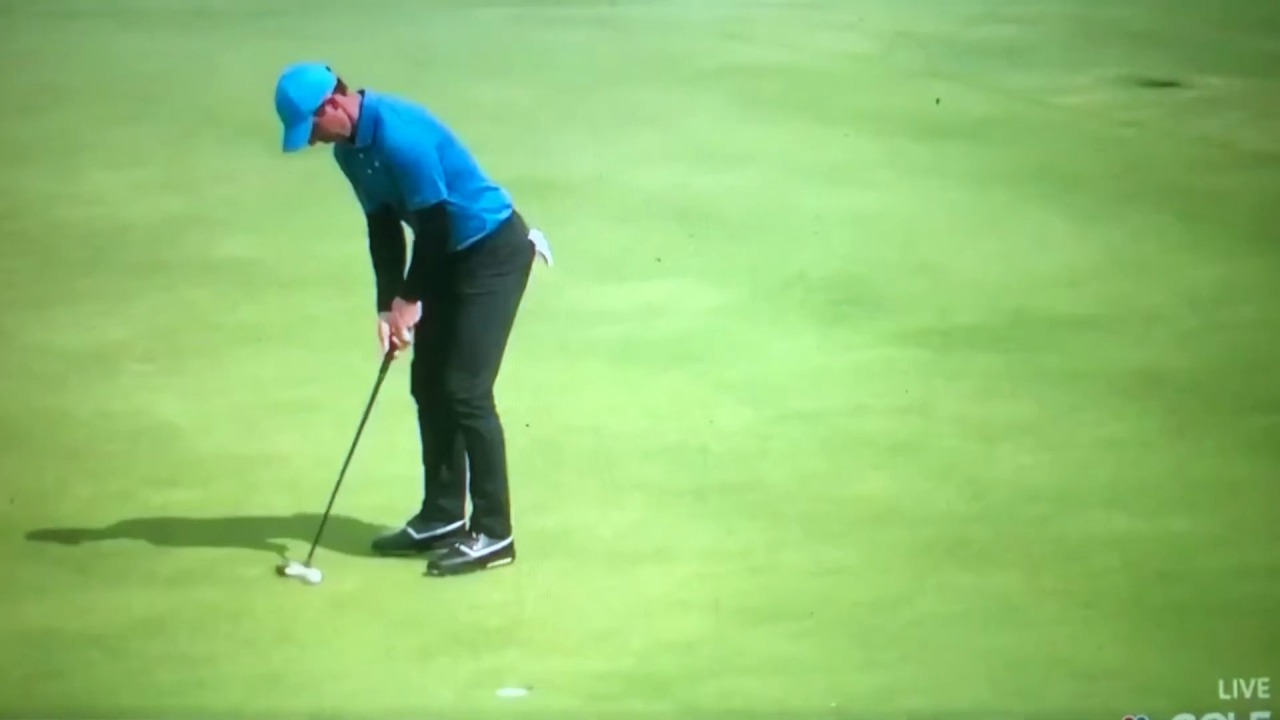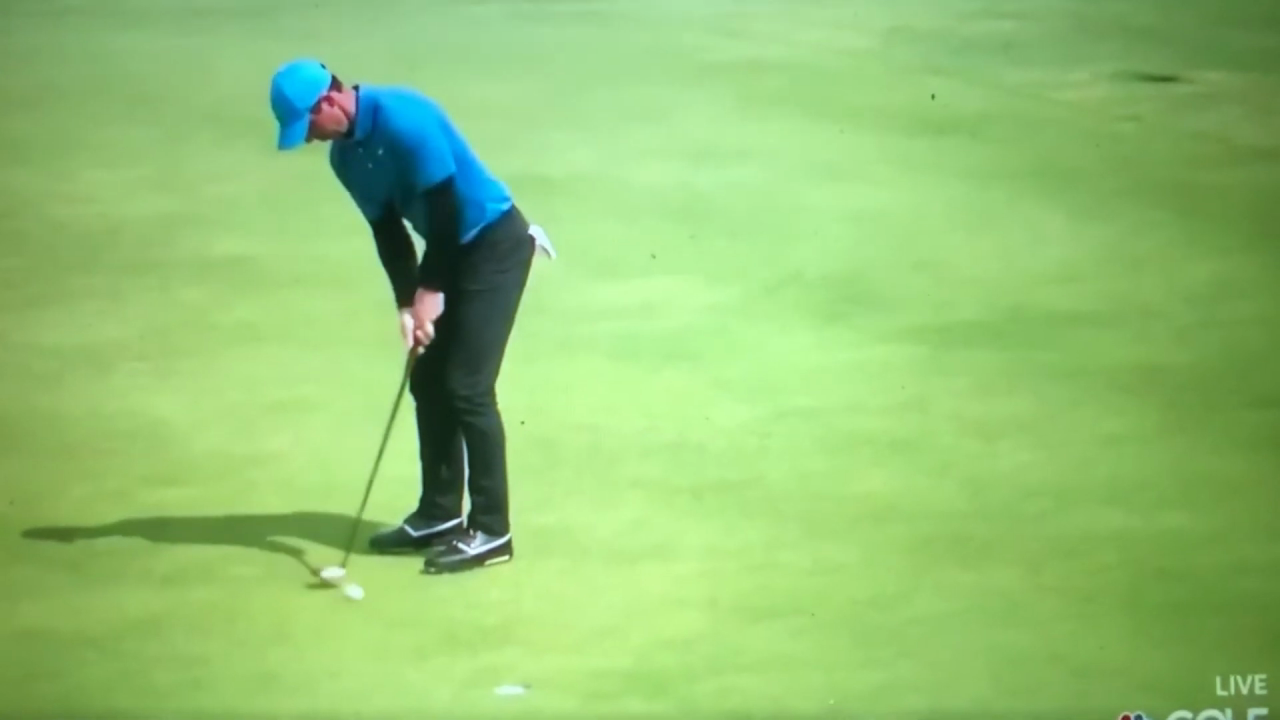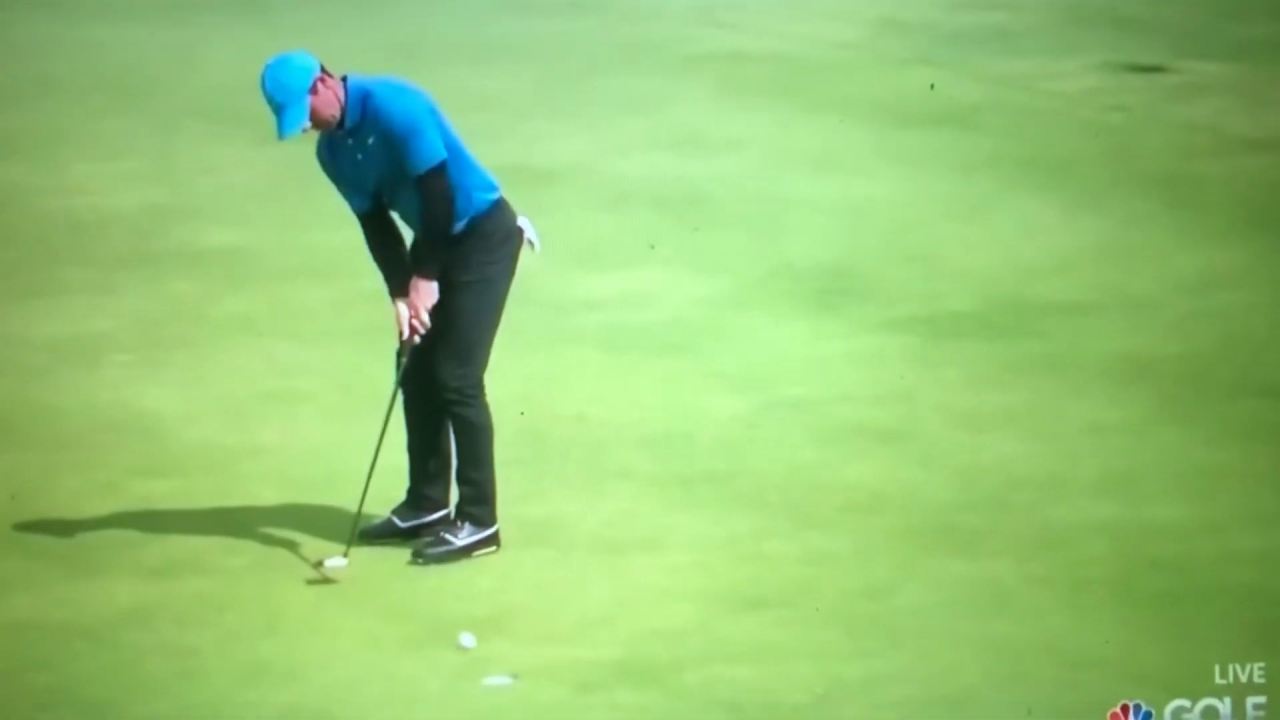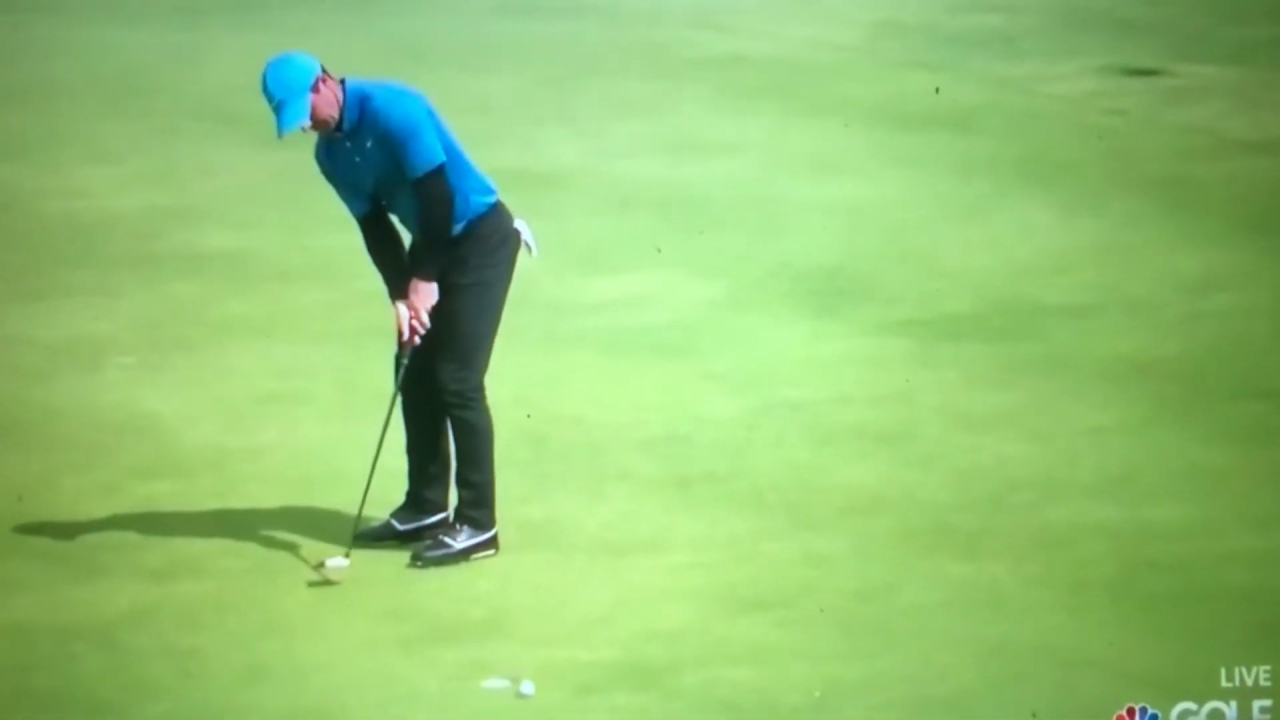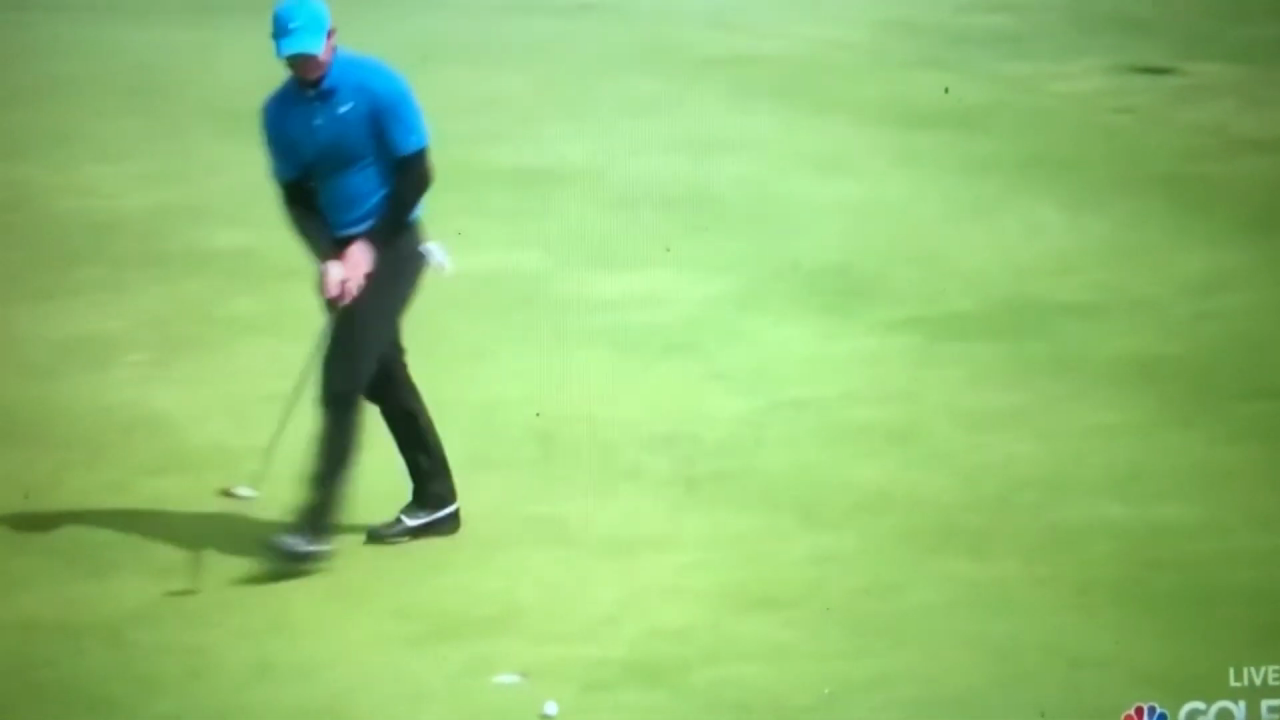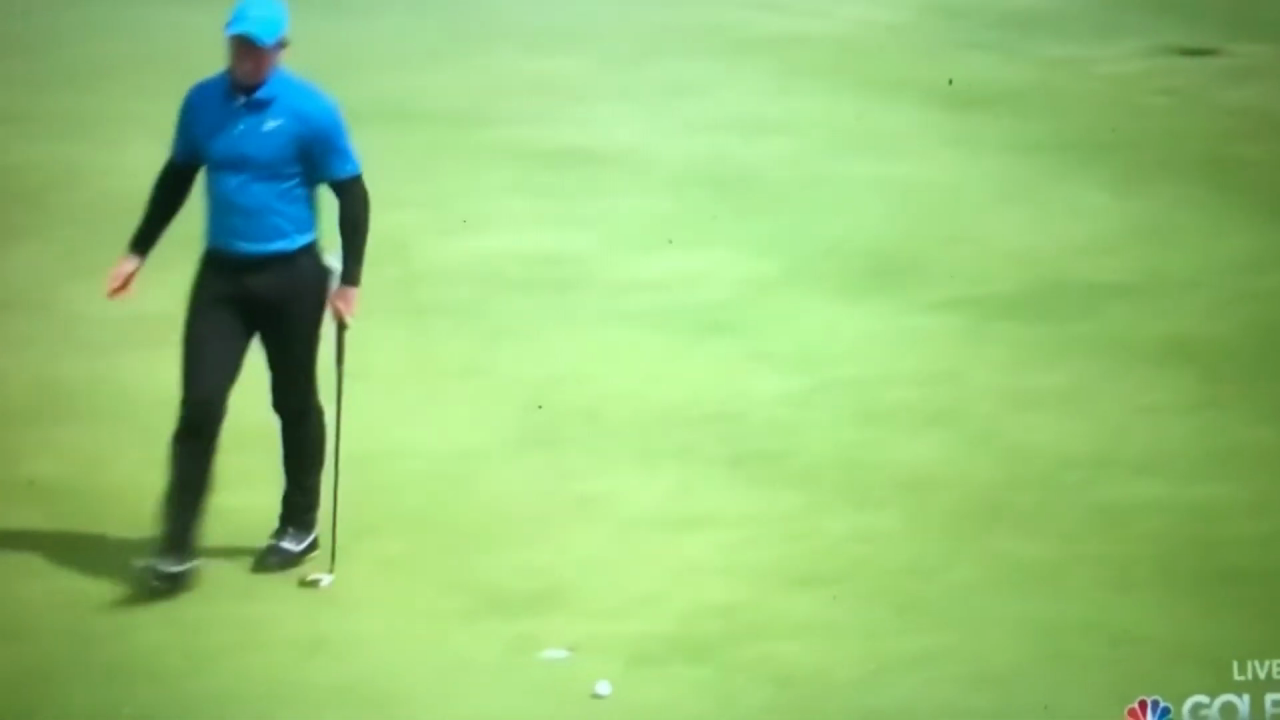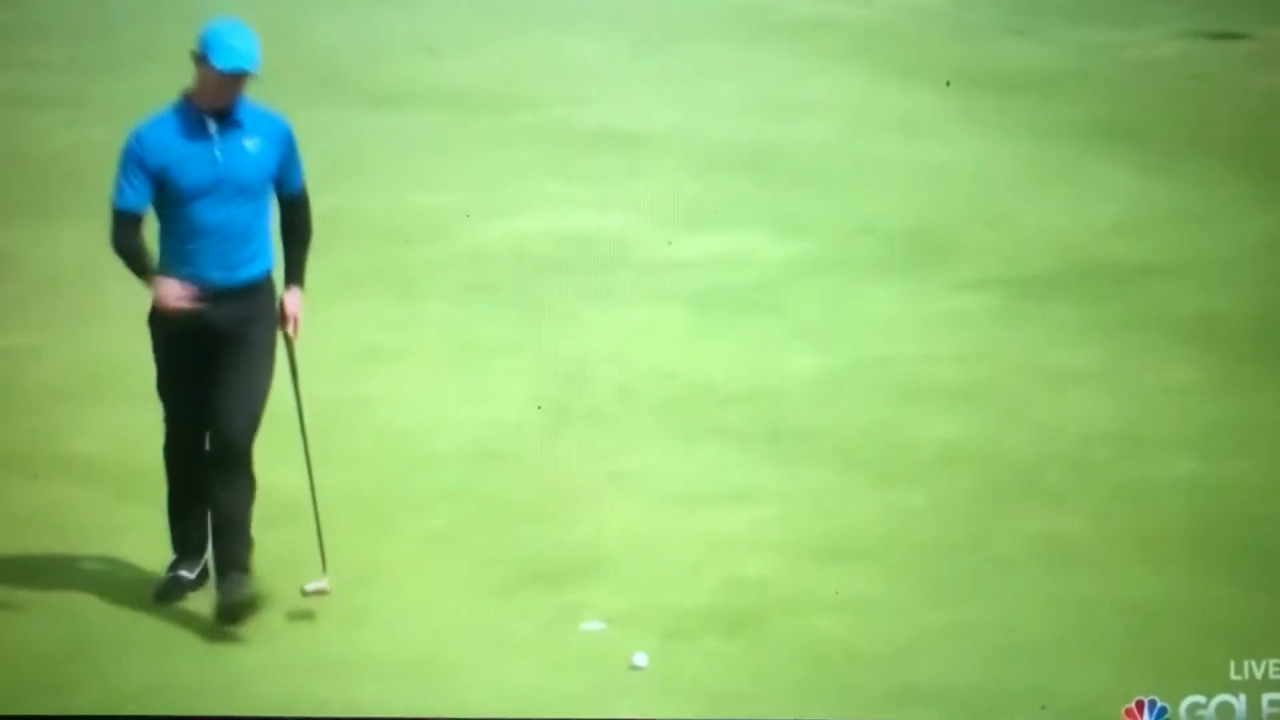
dt=0.7s
person 1, frame 1
left shoulder: (400, 134)
right shoulder: (348, 150)
left elbow: (433, 221)
right elbow: (383, 227)
left wrist: (409, 299)
right wrist: (387, 305)
left hip: (492, 250)
right hip: (448, 254)
left knee: (464, 390)
right knee: (428, 386)
left ankle: (494, 532)
right ankle: (443, 515)
person 1, frame 2
left shoulder: (401, 117)
right shoulder: (344, 155)
left elbow: (446, 204)
right elbow: (388, 229)
left wrist: (430, 291)
right wrist: (407, 303)
left hip: (493, 243)
right hip: (450, 249)
left knee: (466, 387)
right knee: (428, 381)
left ankle: (491, 530)
right ankle: (440, 513)
person 1, frame 3
left shoulder: (392, 104)
right shoulder: (332, 149)
left elbow: (439, 190)
right elbow: (376, 223)
left wrist: (425, 277)
right wrist: (401, 293)
left hip: (483, 234)
right hip: (434, 239)
left knee: (456, 377)
right knee: (417, 373)
left ankle: (479, 521)
right ankle: (428, 504)
person 1, frame 4
left shoulder: (391, 109)
right shoulder: (330, 151)
left elbow: (438, 195)
right elbow: (374, 226)
left wrist: (424, 278)
right wrist: (400, 295)
left hip: (480, 237)
right hip: (434, 245)
left knee: (456, 381)
right knee: (416, 376)
left ankle: (477, 523)
right ankle: (426, 506)
person 1, frame 5
left shoulder: (379, 86)
right shoulder: (280, 110)
left elbow: (416, 175)
right elbow: (296, 196)
left wrist: (369, 246)
right wrist: (327, 259)
left hip: (390, 248)
right hip: (342, 254)
left knee: (340, 379)
right knee: (383, 377)
left ankle: (315, 525)
right ankle: (435, 502)
person 1, frame 6
left shoulder: (311, 111)
right shoulder: (201, 103)
left elbow: (352, 195)
right elbow: (177, 176)
left wrist: (349, 279)
right wrist: (138, 251)
left hip: (290, 274)
right hip: (221, 273)
left knee: (294, 404)
right knee: (198, 408)
left ankle: (300, 524)
right ankle: (176, 550)
person 1, frame 7
left shoulder: (272, 132)
right shoulder: (151, 141)
left elbow: (295, 207)
right elbow: (124, 229)
left wrist: (294, 285)
right wrist: (155, 280)
left hip: (249, 305)
right hip: (182, 310)
left knee: (232, 440)
right knee: (185, 439)
right ankle: (188, 554)
